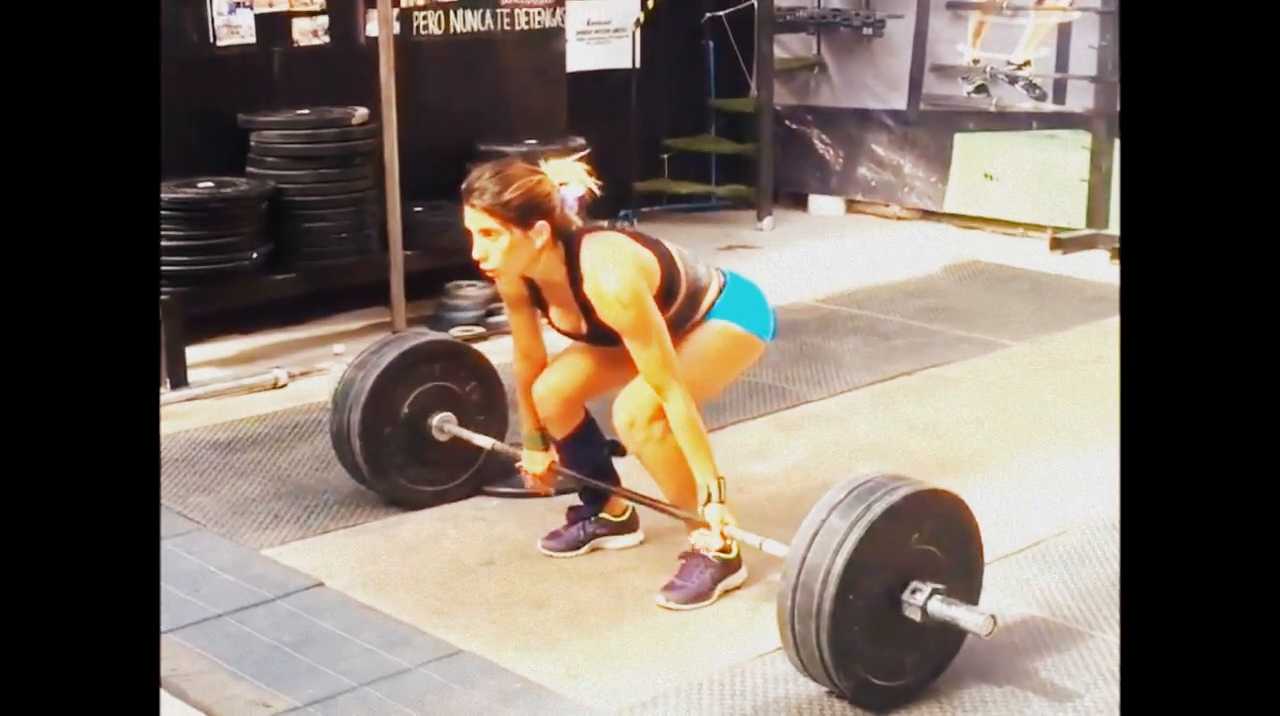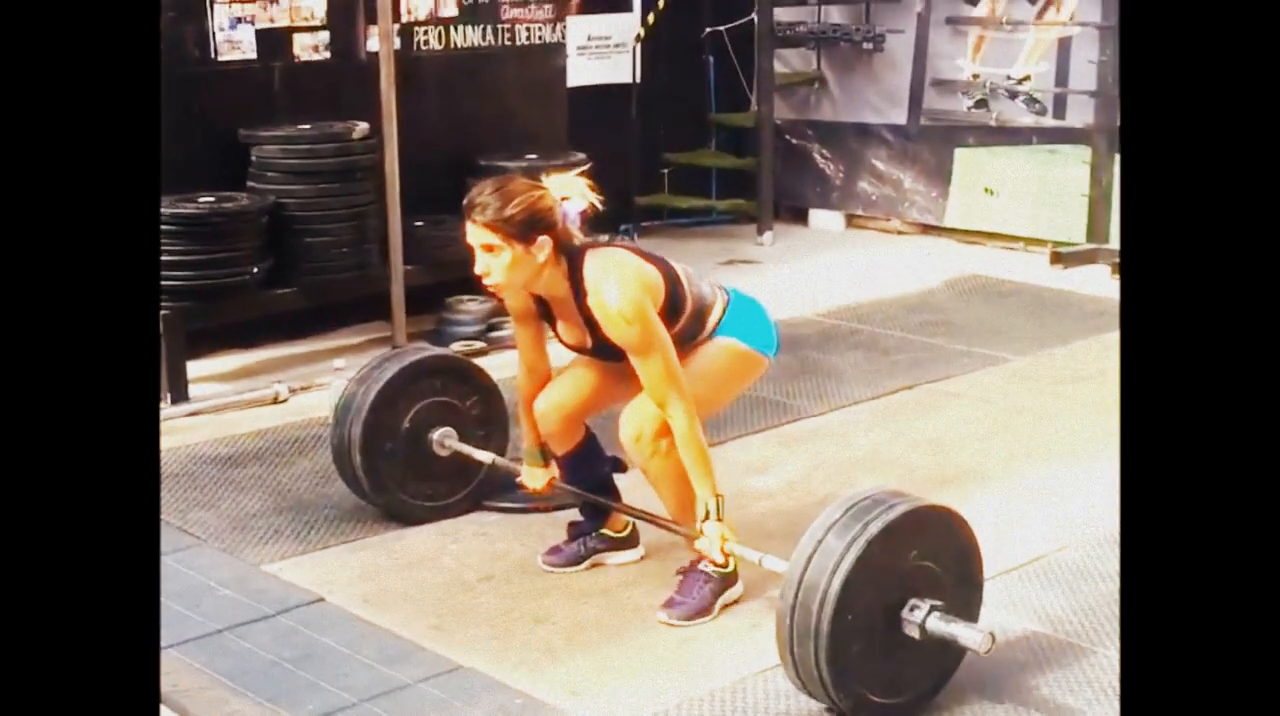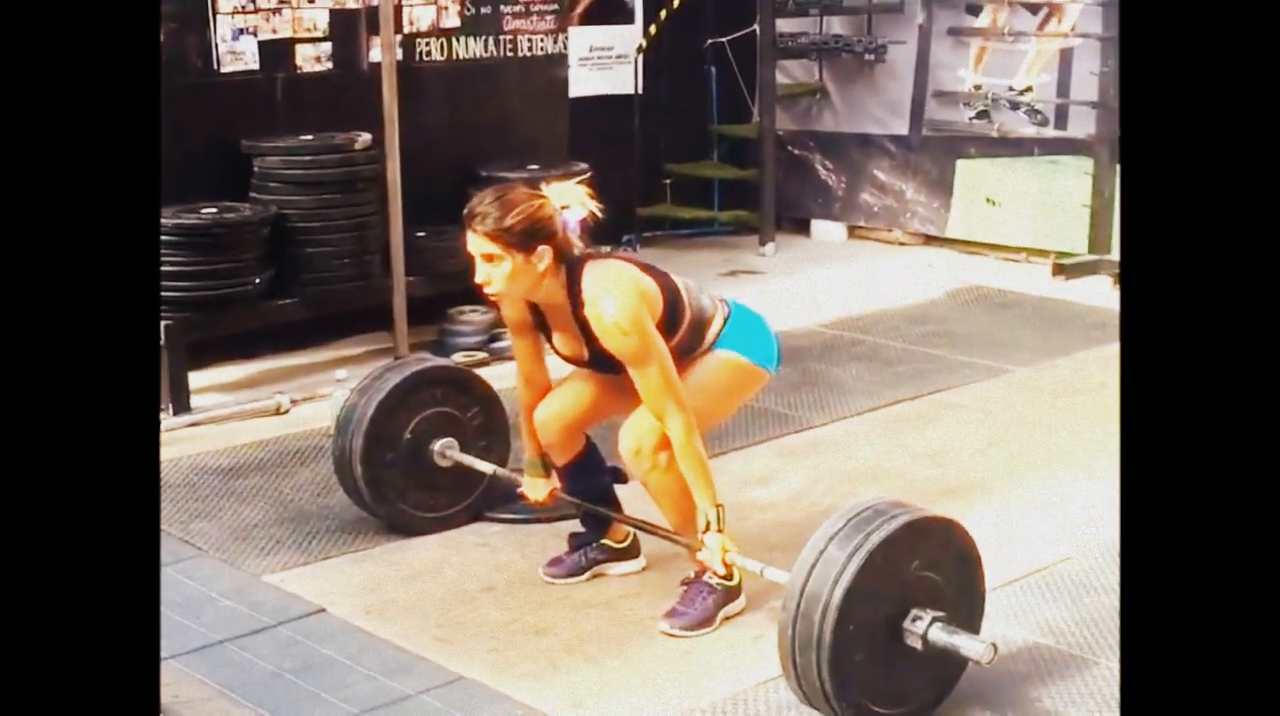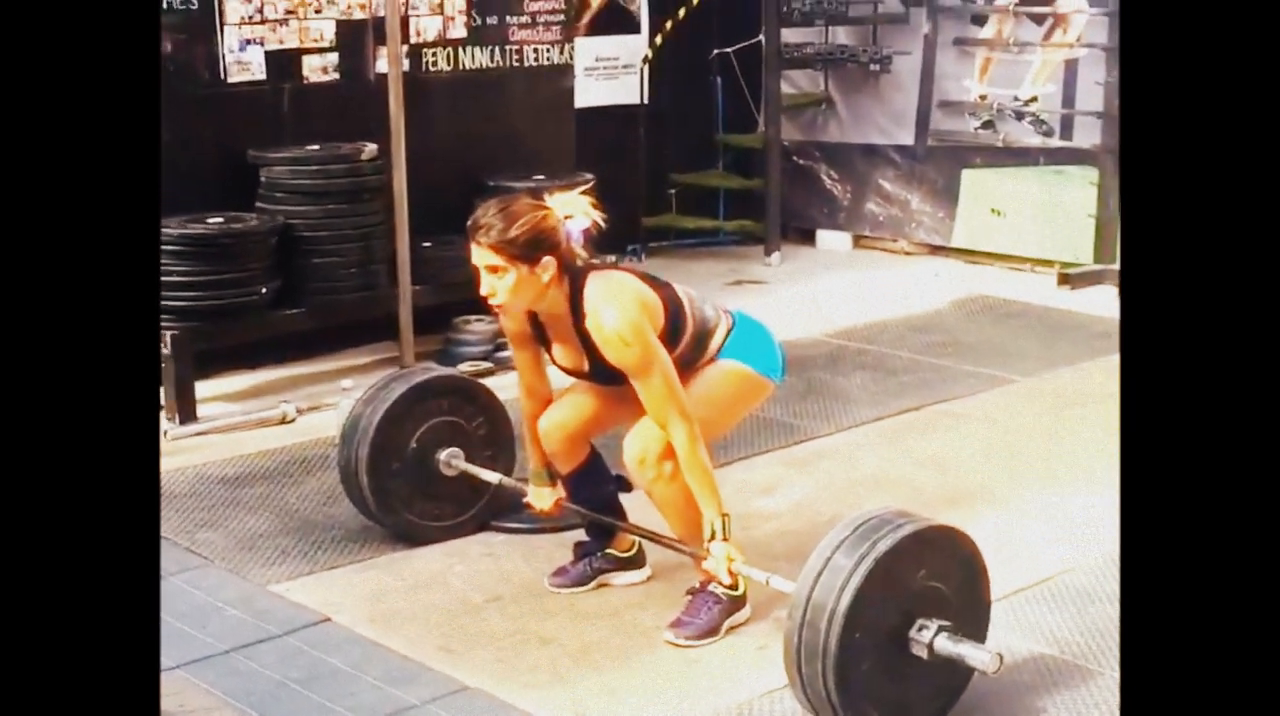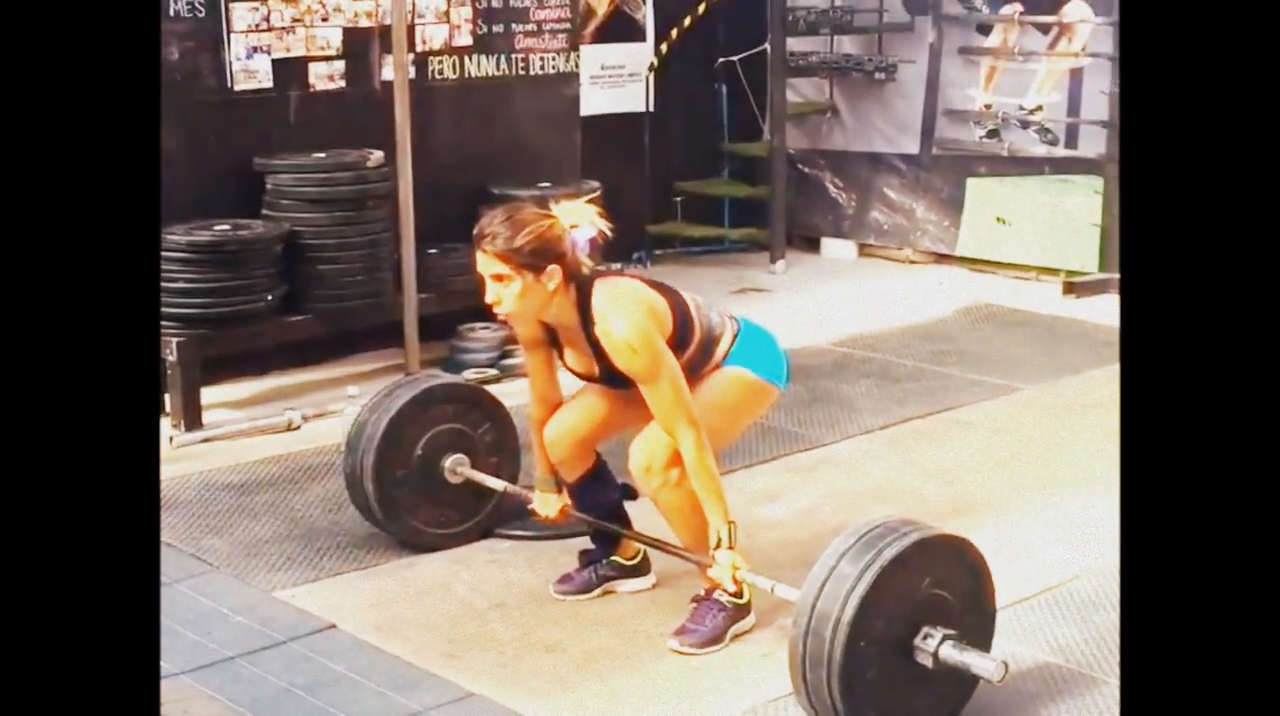
dt=0.3s
person 1, frame 1
left shoulder: (607, 279)
right shoulder: (516, 272)
left elbow: (672, 392)
right elbow: (528, 361)
left wrist: (712, 496)
right wrist: (534, 442)
left hip: (729, 313)
right hip: (663, 316)
left knee: (635, 411)
right knee: (552, 393)
left ankle: (716, 549)
right ankle: (610, 514)
person 1, frame 2
left shoulder: (611, 294)
right shoulder: (521, 285)
left elbow: (677, 407)
right elbow: (532, 375)
left wrist: (710, 512)
right wrist: (534, 456)
left hip: (732, 331)
right hip: (667, 333)
left knee: (641, 427)
right knee: (553, 409)
left ankle: (715, 564)
right ankle: (610, 529)
person 1, frame 3
left shoulder: (609, 305)
right shoulder: (519, 298)
left elbow: (675, 418)
right elbow: (532, 386)
left wrist: (712, 524)
right wrist: (535, 467)
left hip: (733, 343)
right hip: (668, 345)
left knee: (640, 441)
right knee: (553, 420)
left ankle: (717, 577)
right ankle: (611, 540)
person 1, frame 4
left shoulder: (610, 316)
right shoulder: (519, 308)
left elbow: (680, 427)
right elbow: (534, 398)
left wrist: (717, 532)
right wrist: (540, 477)
left hip: (737, 353)
right hip: (671, 355)
left knee: (644, 451)
right knee: (557, 429)
left ankle: (722, 586)
right ankle: (616, 548)
person 1, frame 5
left shoulder: (619, 323)
right shoulder: (530, 313)
left elbow: (687, 434)
right elbow: (543, 403)
left wrist: (723, 540)
right wrist: (546, 484)
left hip: (742, 360)
right hip: (677, 361)
left knee: (651, 458)
right knee: (562, 436)
left ankle: (727, 594)
right ankle: (621, 557)
